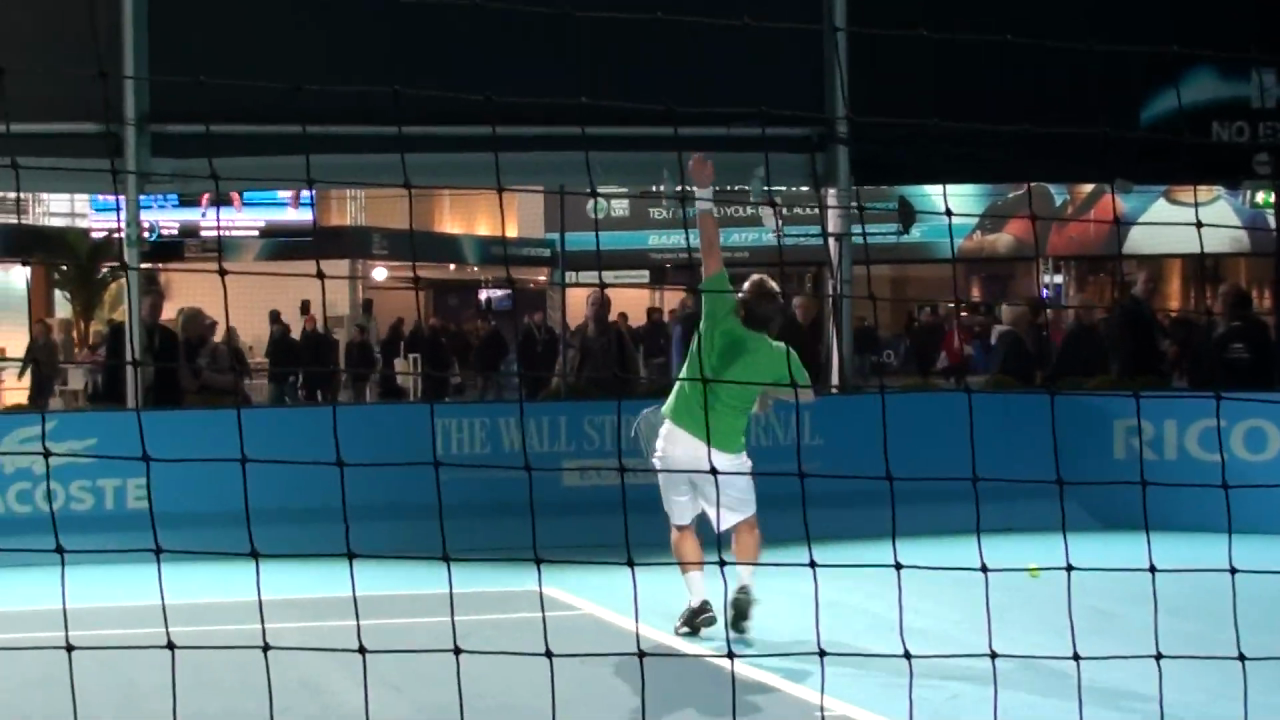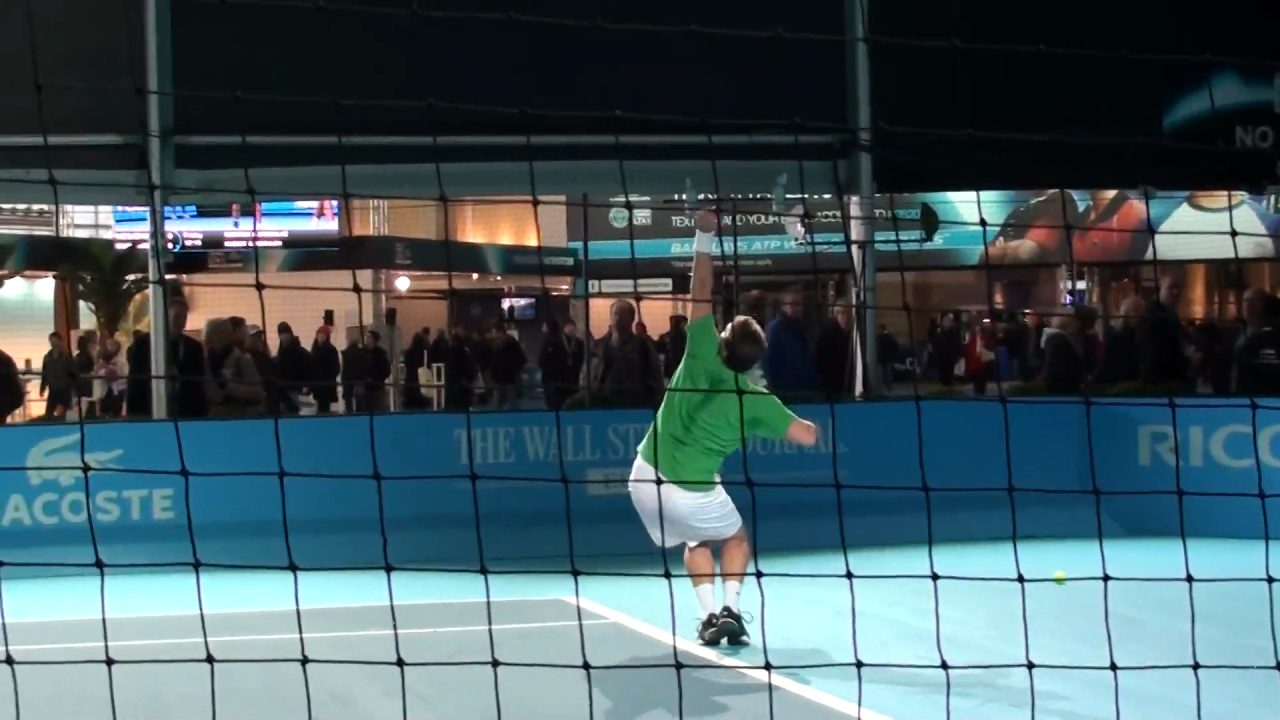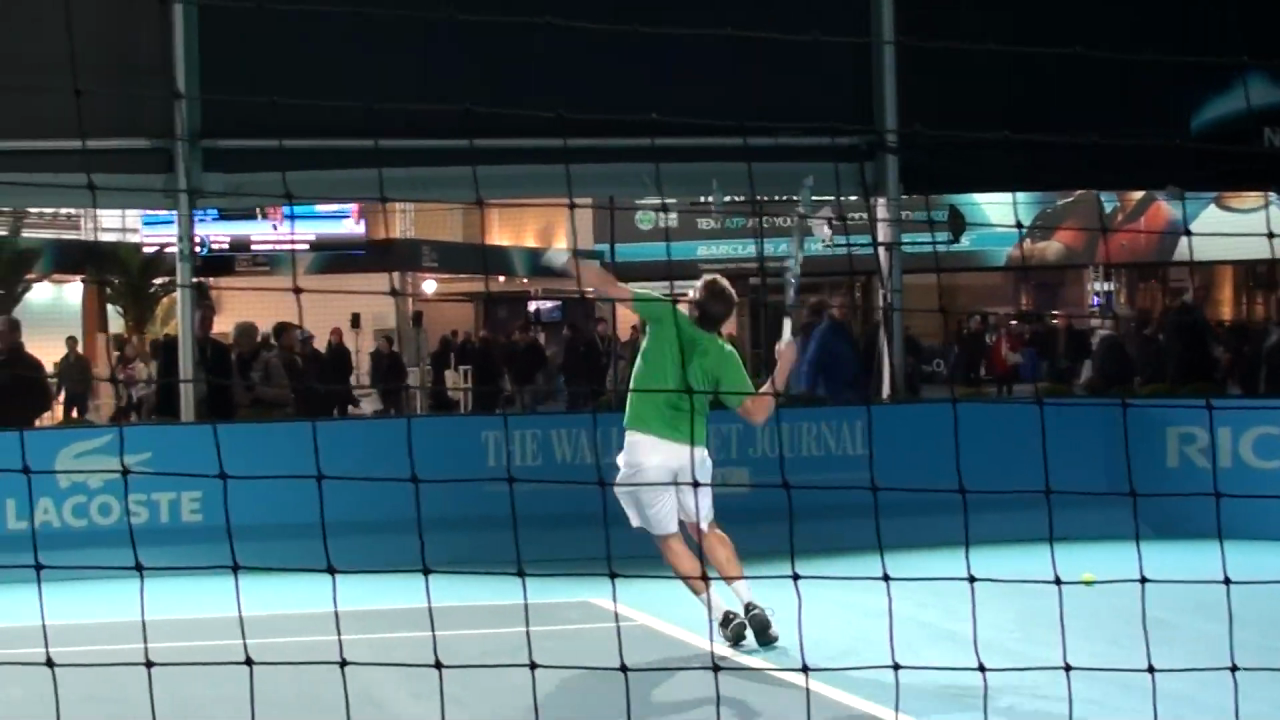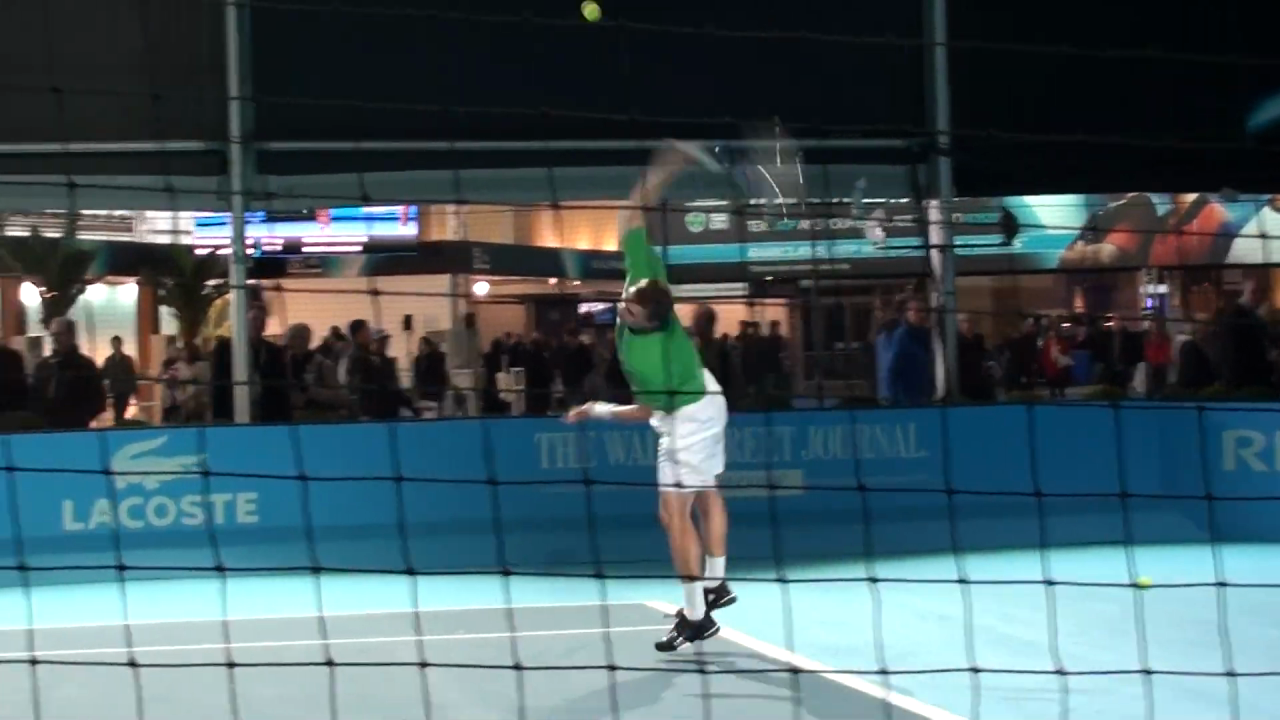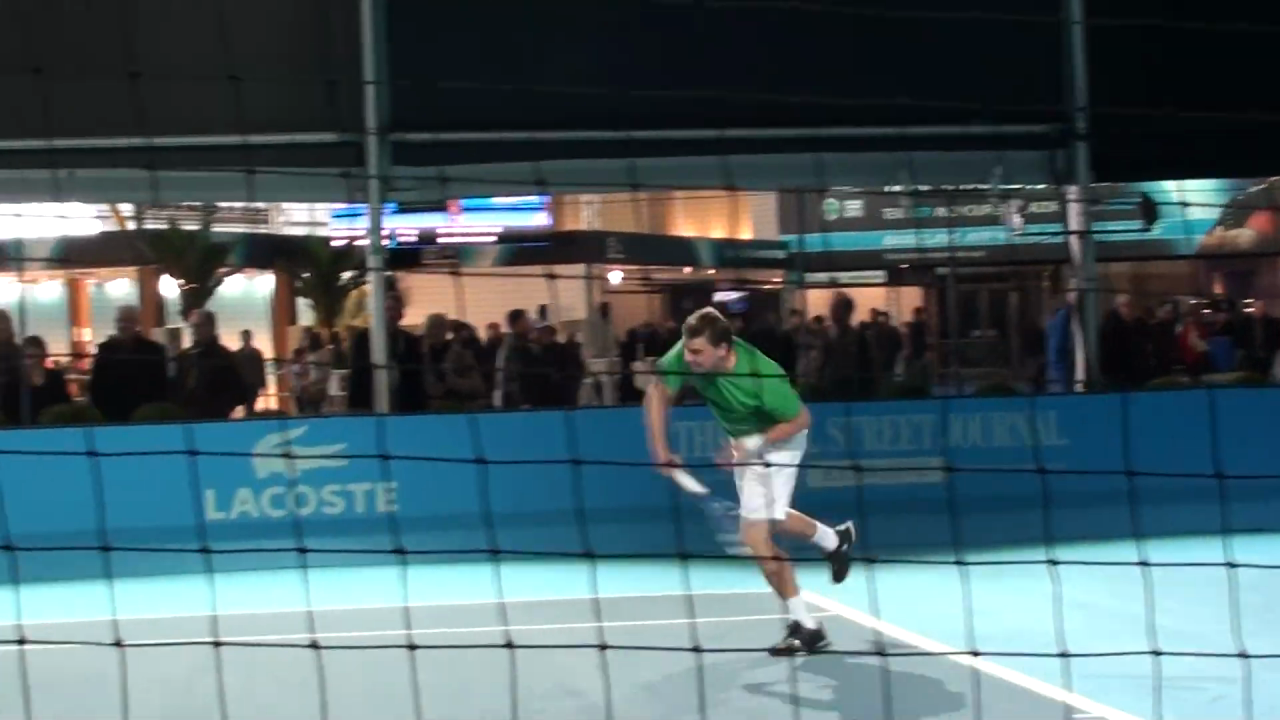
dt=0.2s
person 1, frame 1
left shoulder: (720, 316)
right shoulder: (778, 355)
left elbow: (710, 252)
right elbow: (807, 394)
left wrist: (704, 193)
left hip: (676, 442)
right hip: (724, 454)
left knee: (682, 526)
right knee: (746, 526)
left ankle: (697, 603)
right ankle: (742, 590)
person 1, frame 2
left shoulder: (702, 359)
right shoulder: (755, 399)
left elbow: (700, 297)
right elbow: (808, 435)
left wrist: (705, 237)
right wrist: (777, 423)
left hip: (646, 480)
right hip: (696, 492)
left knee: (695, 543)
right knee: (735, 539)
left ankle: (711, 615)
right ankle: (728, 612)
person 1, frame 3
left shoulder: (669, 318)
right shoulder: (722, 356)
left elbow: (611, 288)
right elbow: (758, 413)
left wrist: (564, 262)
right wrist: (783, 368)
left hip: (645, 448)
right hip: (690, 451)
left knee: (670, 539)
right knee: (707, 530)
left ankle: (724, 616)
right ankle: (750, 607)
person 1, frame 4
left shoulder: (641, 354)
right shoulder: (645, 283)
left elbow: (647, 411)
right elbow: (632, 223)
left wrist: (597, 411)
right wrist: (660, 172)
left hip: (690, 416)
right hip: (704, 404)
left knee: (673, 511)
right knee: (707, 494)
left ankle: (696, 616)
right ankle: (714, 585)
person 1, frame 5
left shoulder: (759, 373)
right shoulder: (685, 354)
left elbow: (800, 419)
right elbow: (657, 395)
left wrist: (753, 445)
right wrist: (660, 448)
left hip: (777, 443)
right hip: (741, 440)
left knee: (754, 537)
right knee: (772, 520)
left ankle: (805, 625)
right ankle: (835, 540)
